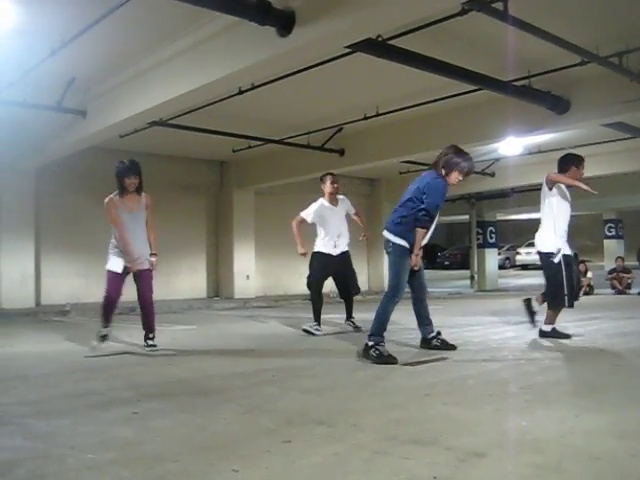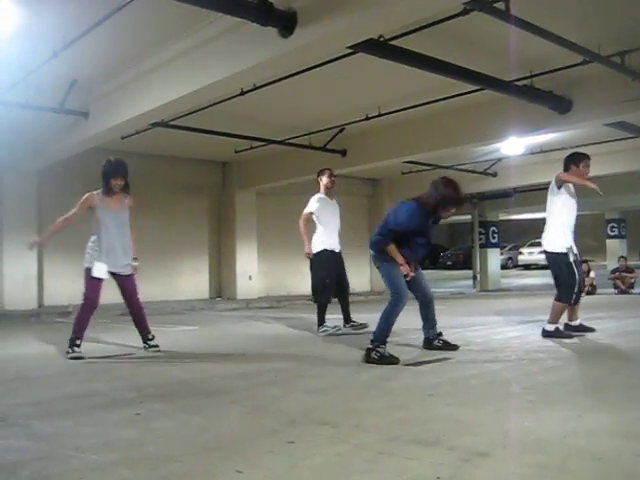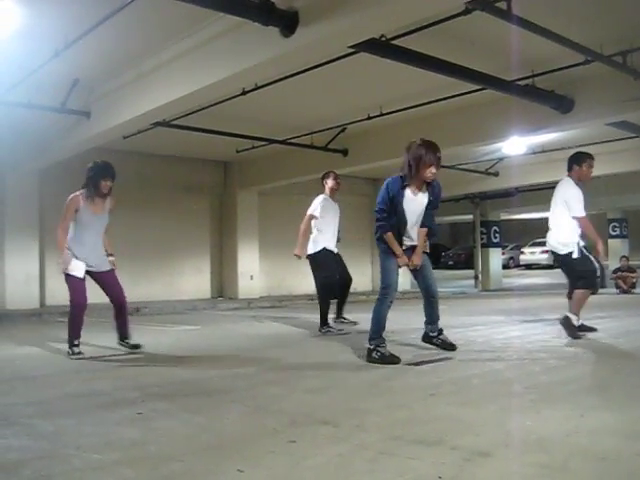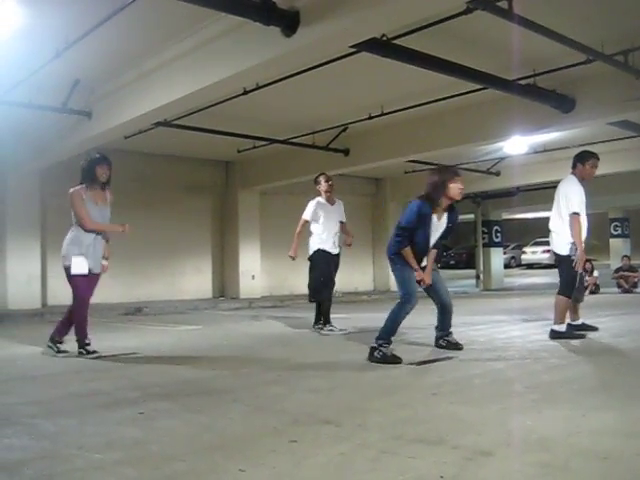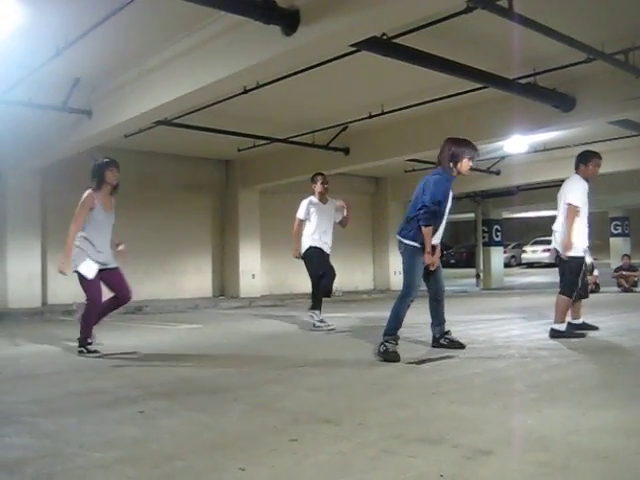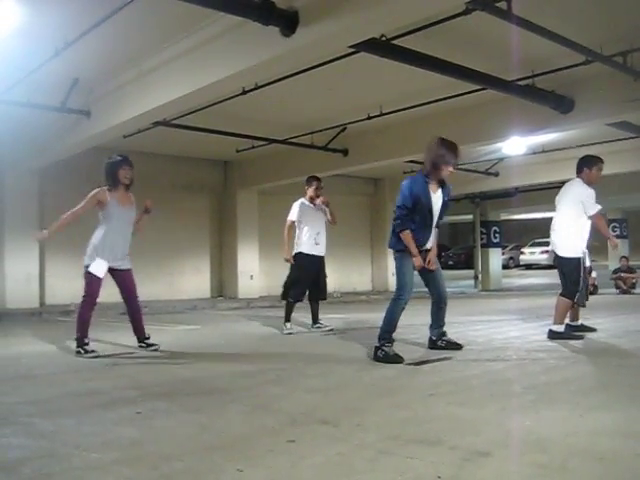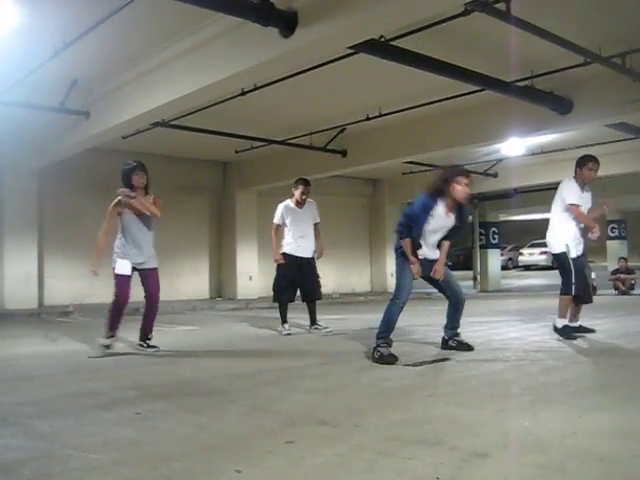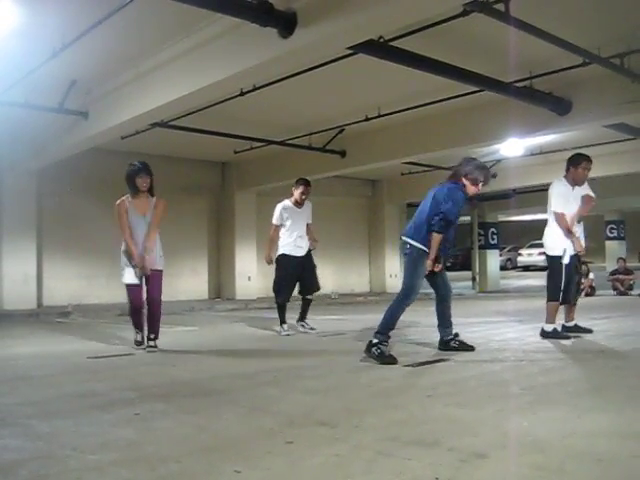
dt=0.3s
person 1, frame 1
left shoulder: (430, 179)
right shoulder: (437, 182)
right elbow: (423, 218)
left wrist: (417, 250)
right wrist: (416, 251)
left hip: (407, 242)
right hip: (400, 241)
left knee: (419, 290)
right knee: (396, 291)
left ankle: (429, 335)
right ankle: (373, 343)
person 1, frame 2
left shoulder: (433, 215)
right shoulder: (411, 211)
right elbow: (383, 238)
left wrist: (411, 264)
right wrist: (401, 263)
left hip: (406, 257)
right hip: (385, 255)
left knee: (426, 295)
right knee: (400, 297)
left ankle: (432, 337)
right ankle: (375, 348)
person 1, frame 3
left shoulder: (433, 189)
right shoulder: (393, 185)
left elbow: (427, 221)
right elbow: (382, 222)
left wrist: (418, 252)
right wrist: (399, 254)
left hip: (415, 246)
right hip: (390, 245)
left knee: (430, 290)
right knee: (388, 290)
left ankle: (432, 332)
right ankle: (375, 346)
person 1, frame 4
left shoulder: (451, 214)
right shoulder: (419, 207)
left elbow: (436, 244)
right elbow: (401, 240)
left wrist: (429, 269)
right wrist: (415, 269)
left hip: (424, 262)
right hip: (402, 259)
left knee: (445, 302)
right knee: (409, 299)
left ankle: (443, 336)
right ankle: (380, 346)
person 1, frame 5
left shoulder: (446, 181)
right shoulder: (438, 180)
right elbow: (426, 217)
left wrist: (436, 250)
right wrist: (427, 251)
left hip: (429, 245)
right hip: (413, 243)
left knee: (437, 291)
right knee: (410, 291)
left ankle: (440, 335)
right ankle: (388, 341)
person 1, frame 6
left shoulder: (443, 189)
right shoulder: (412, 185)
left elbow: (436, 222)
right elbow: (401, 222)
left wrist: (432, 251)
right wrist: (414, 254)
left hip: (427, 249)
right hip: (405, 249)
left knee: (440, 294)
right knee: (404, 294)
left ankle: (437, 336)
right ankle: (383, 345)
person 1, frame 7
left shoulder: (461, 212)
right shoulder: (425, 203)
right elbow: (403, 231)
left wrist: (441, 263)
right wrist: (413, 261)
left hip: (433, 260)
right hip: (409, 257)
left knee: (458, 296)
right knee: (400, 297)
left ankle: (450, 337)
right ankle: (381, 345)
person 1, frame 8
left shoulder: (448, 190)
right shoulder: (455, 192)
right elbow: (440, 224)
left wrist: (436, 257)
right wrist: (432, 257)
left hip: (427, 250)
right hip: (417, 246)
left knee: (444, 291)
right knee: (409, 294)
left ankle: (447, 337)
right ankle: (378, 342)
person 2, frame 1
left shoulder: (146, 199)
right shoulder: (111, 201)
right elbow: (119, 232)
left wrist: (152, 253)
right wrist: (131, 257)
left hip: (142, 257)
right hip: (119, 255)
left knee: (146, 299)
right knee: (111, 295)
left ankle: (149, 337)
right ankle: (105, 326)
person 2, frame 2
left shoulder: (128, 201)
right shoulder: (93, 199)
right elbow: (67, 219)
left wrist: (134, 258)
right wrist: (43, 238)
left hip: (122, 260)
right hip: (98, 258)
left knee: (133, 301)
right knee: (90, 302)
left ankle: (148, 339)
right ankle: (74, 344)
person 2, frame 3
left shoulder: (108, 202)
right shoulder: (76, 200)
right elbow: (62, 230)
left wrist: (110, 255)
right wrist: (64, 256)
left hip: (99, 259)
right hip: (76, 257)
left knee: (119, 299)
right knee: (79, 302)
left ankle: (124, 338)
right ankle: (73, 344)
person 2, frame 4
left shoulder: (107, 196)
right shoulder: (77, 193)
right elbow: (87, 223)
left wrist: (105, 256)
right wrist: (118, 228)
left hip: (95, 256)
right hip: (76, 252)
left knee: (82, 301)
right knee: (81, 299)
left ankle: (56, 339)
right ankle: (83, 344)
person 2, frame 5
left shoulder: (111, 199)
right shoulder: (90, 196)
right elbow: (75, 227)
left wrist: (115, 244)
right wrist: (66, 257)
left hip: (105, 257)
right hip: (86, 256)
left knee: (125, 295)
right knee: (94, 299)
left ankle: (89, 321)
right ankle: (84, 343)
person 2, frame 6
left shoulder: (132, 198)
right shoulder: (102, 195)
right elbow: (74, 213)
left wrist: (144, 213)
right wrist: (50, 231)
left hip: (121, 257)
right hip: (99, 254)
left knee: (132, 298)
right knee: (90, 298)
left ankle: (142, 339)
right ankle: (81, 344)
person 2, frame 7
left shoulder: (153, 200)
right shoulder: (119, 203)
left elbow: (157, 214)
right elbow: (105, 233)
left wrist: (134, 200)
right wrist: (97, 260)
left hip: (147, 257)
right hip: (124, 256)
left knee: (153, 299)
right knee: (121, 297)
left ankle: (145, 339)
right ankle: (110, 334)
person 2, frame 8
left shoulder: (158, 203)
right shoulder: (123, 204)
left elbow: (154, 229)
right elbow: (126, 236)
left wrist: (147, 253)
right wrist: (139, 258)
left hip: (154, 259)
right hip: (132, 260)
left knee: (154, 300)
right knee: (135, 303)
left ankle: (152, 338)
right ankle: (138, 331)
person 3, frame 1
left shoulder: (562, 189)
right shoulder: (552, 185)
right elbow: (551, 176)
right wrist: (580, 184)
left hip: (556, 245)
right hip: (552, 245)
left knee: (559, 288)
right knee: (562, 288)
left ankle: (534, 303)
right ankle: (547, 328)
person 3, frame 2
left shoulder: (566, 188)
right shoulder: (560, 182)
right elbow: (561, 176)
right wrist: (590, 184)
left hip: (563, 243)
right hip: (558, 245)
left knee: (575, 283)
right knee: (570, 284)
left ankle: (573, 322)
right ankle: (550, 327)
person 3, frame 3
left shoulder: (565, 186)
right shoulder: (571, 189)
right elbow: (582, 221)
right wrist: (598, 242)
left hip: (562, 242)
right hip: (567, 243)
left knee: (579, 280)
right knee: (592, 274)
left ankle: (574, 322)
right ankle: (571, 317)
person 3, frame 4
left shoulder: (567, 184)
right shoulder: (574, 186)
right elbow: (574, 218)
right wrist: (580, 248)
left hip: (562, 243)
right hip: (568, 245)
left knee: (574, 284)
right knee: (569, 285)
left ankle: (575, 322)
right ankle: (558, 328)
person 3, frame 5
left shoulder: (572, 183)
right shoulder: (579, 183)
right elbow: (571, 210)
right wrist: (567, 238)
left hip: (567, 243)
right hip: (572, 245)
left knee: (578, 283)
right knee: (570, 285)
left ankle: (576, 321)
right ankle: (558, 327)
person 3, frame 6
left shoulder: (568, 188)
right shoulder: (584, 190)
right elbow: (597, 217)
right wrist: (610, 237)
left hip: (561, 243)
right hip: (571, 246)
left knee: (577, 284)
right knee: (572, 286)
left ankle: (574, 322)
right ankle: (557, 328)
person 3, frame 7
left shoulder: (586, 190)
right shoulder: (568, 185)
left elbow: (586, 214)
right elbow: (575, 211)
left wrist: (601, 210)
right wrist: (594, 226)
left hip: (574, 242)
right hip: (562, 242)
left knee: (582, 281)
right knee: (573, 280)
left ankle: (573, 323)
right ankle: (561, 322)
person 3, frame 8
left shoulder: (582, 185)
right shoulder: (558, 187)
left elbow: (589, 201)
right elbow: (559, 217)
left wrist: (576, 217)
right wrist: (576, 240)
left hip: (572, 245)
right hip: (558, 245)
left knee: (572, 284)
right knee: (558, 285)
left ankle: (569, 323)
right ankle: (548, 327)
person 4, frame 1
left shoulder: (343, 201)
right shoulder: (318, 207)
left elbow: (355, 214)
right elbow: (295, 222)
left wrist: (364, 228)
right wrist: (300, 245)
left hip: (342, 252)
right hip: (322, 253)
left knee: (349, 286)
right knee: (315, 285)
left ankle: (349, 318)
right ankle: (316, 323)
person 4, frame 2
left shoulder: (333, 202)
right shoulder: (317, 199)
right elbow: (303, 221)
right wrist: (307, 244)
left hip: (334, 249)
right hip: (322, 250)
left knee: (342, 286)
right knee: (325, 287)
left ankle: (348, 321)
right ankle: (321, 325)
person 4, frame 3
left shoulder: (335, 205)
right shoulder: (321, 201)
right elbow: (306, 222)
right wrist: (299, 246)
left hip: (331, 249)
right hip: (321, 249)
left knee: (345, 280)
right knee: (328, 285)
left ankle: (339, 316)
right ankle: (324, 325)
person 4, frame 4
left shoulder: (339, 204)
right shoulder: (315, 204)
left elbow: (342, 223)
right elbow: (301, 226)
left wrist: (348, 235)
right wrist: (294, 248)
left hip: (334, 251)
right hip: (319, 250)
left knee: (322, 286)
right knee: (324, 285)
left ankle: (318, 322)
right ankle: (326, 325)
person 4, frame 5
left shoulder: (333, 204)
right shoulder: (308, 203)
left elbow: (343, 223)
right elbow: (297, 225)
left wrist: (346, 210)
right wrist: (296, 248)
left hip: (325, 249)
right hip: (311, 247)
left knee: (321, 282)
right knee: (327, 275)
left ankle: (317, 320)
right ankle: (314, 309)
person 4, frame 6
left shoulder: (321, 205)
right shoulder: (299, 205)
left elbow: (333, 221)
right elbow: (288, 228)
left wrist: (327, 206)
right wrist: (287, 251)
left hip: (319, 253)
right hip: (303, 253)
left knee: (317, 288)
right knee: (296, 287)
left ankle: (316, 322)
right ankle: (287, 322)
person 4, frame 7
left shoulder: (312, 205)
right shoulder: (284, 207)
left elbow: (316, 226)
right elbow: (275, 230)
left wrist: (320, 245)
right wrist: (276, 252)
left hip: (308, 255)
right hip: (289, 255)
left knee: (311, 289)
right knee: (284, 289)
left ankle: (314, 323)
right ankle: (284, 323)
person 4, frame 8
left shoulder: (308, 206)
right shoulder: (282, 207)
right elbow: (274, 231)
left wrist: (312, 239)
right wrist: (268, 253)
left hip: (305, 252)
right hip: (286, 254)
left knee: (310, 285)
right knee: (283, 289)
left ankle: (301, 320)
right ankle: (282, 324)
